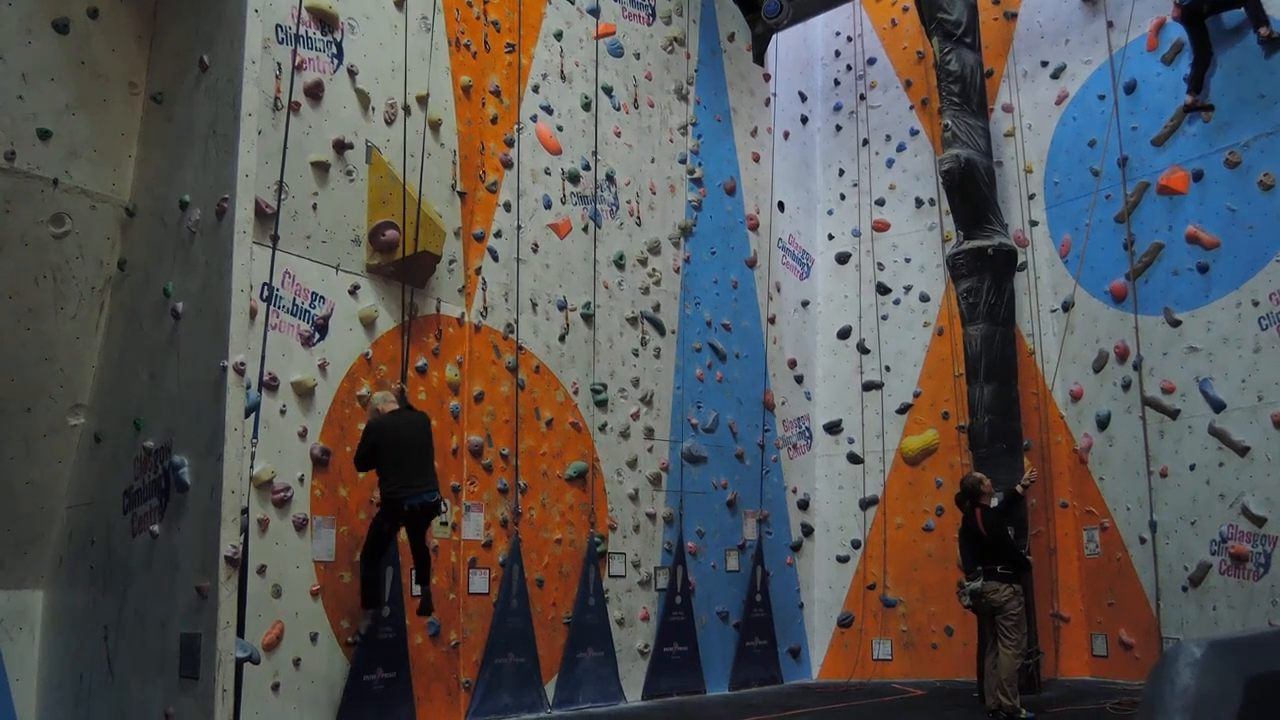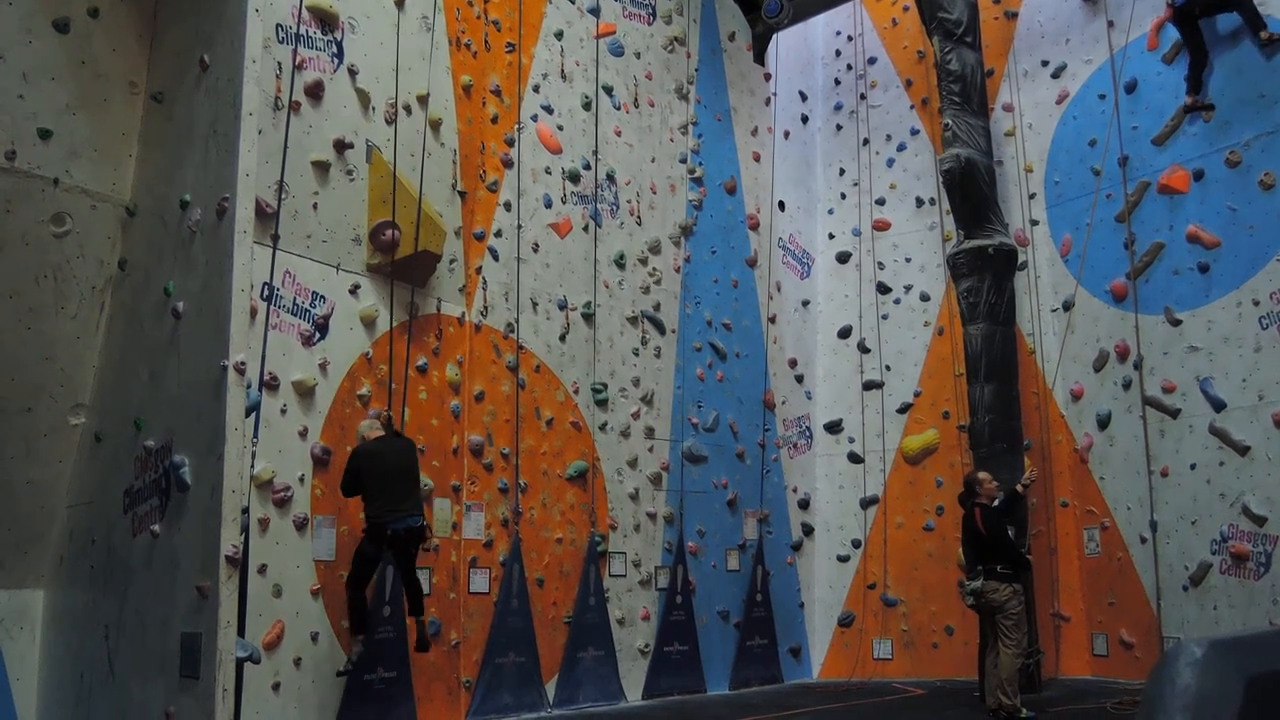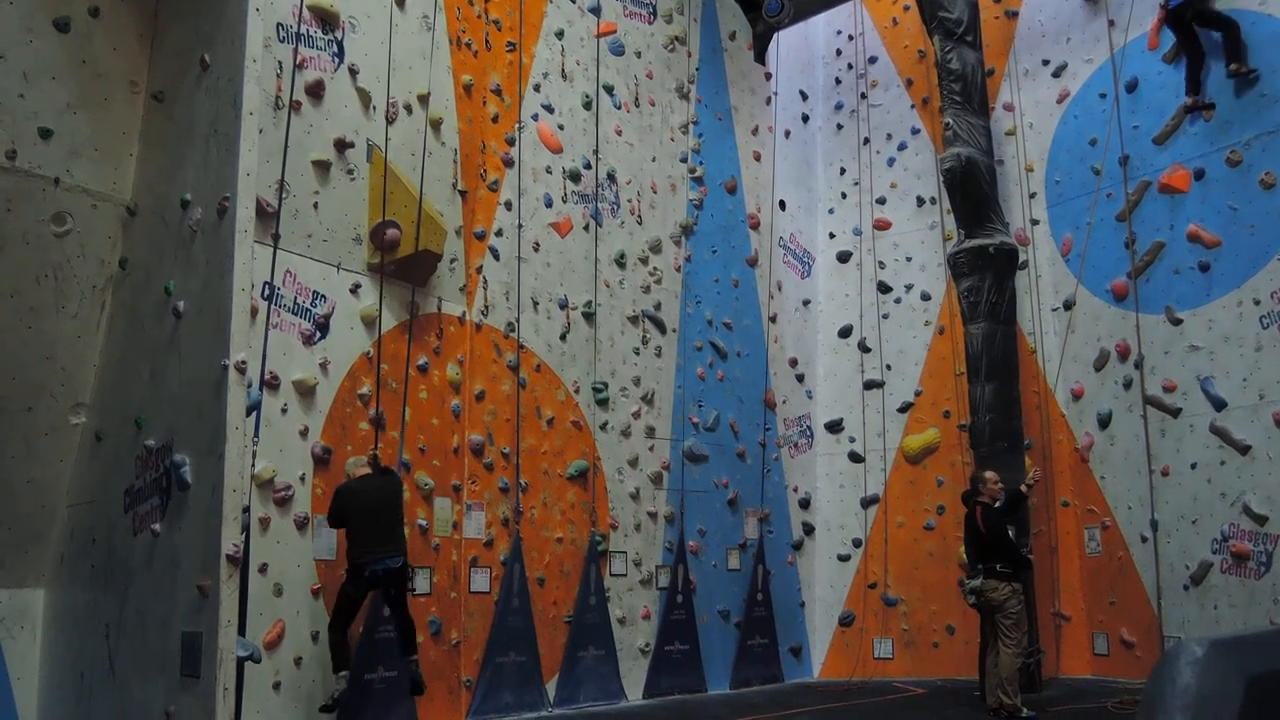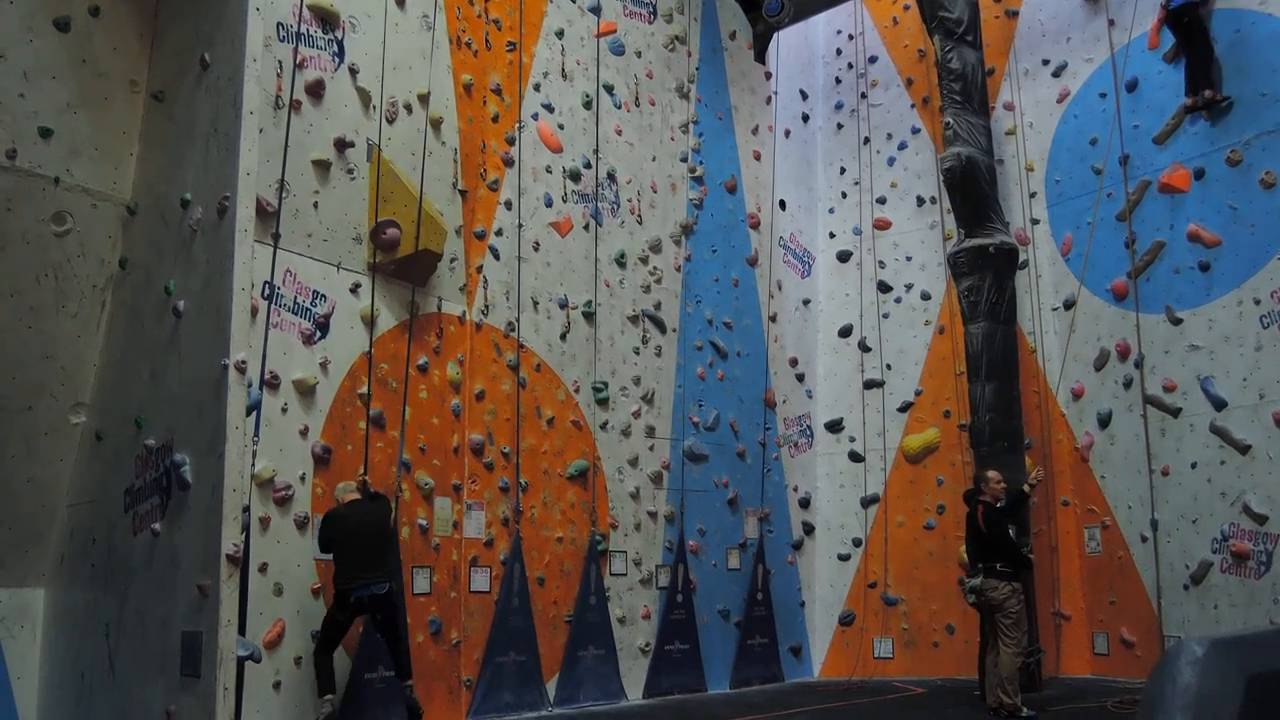
dt=0.3s
person 1, frame 1
left shoulder: (376, 426)
right shoulder: (422, 419)
left elbow: (361, 465)
right wrist: (402, 397)
left hip: (397, 503)
right hip: (430, 499)
left knee: (370, 559)
right knee: (418, 542)
left ankle: (368, 620)
right ankle: (426, 599)
person 1, frame 2
left shoulder: (361, 452)
right shoulder: (407, 447)
left elbow: (347, 490)
right wrist: (389, 427)
left hip: (381, 529)
right hip: (414, 524)
left knee: (355, 586)
right knee: (409, 575)
left ankle: (356, 649)
right ankle: (421, 632)
person 1, frame 3
left shoulder: (345, 490)
right shoulder: (393, 485)
left elbow: (333, 522)
right wrist: (376, 464)
left hip: (363, 569)
right hip: (396, 565)
left knee: (338, 626)
right knee: (401, 615)
left ankle: (341, 683)
right ankle: (414, 671)
person 1, frame 4
left shoulder: (333, 516)
right shoulder: (380, 510)
left elbow: (324, 546)
right wrist: (367, 491)
left hip: (349, 595)
right hip: (382, 591)
left knee: (323, 652)
right knee: (396, 642)
right ankle: (410, 696)
person 2, frame 1
left shoulder: (972, 515)
right shoulder: (988, 518)
left elbow: (1003, 509)
right elbow: (1007, 548)
left wrist: (1023, 485)
right wrist: (1027, 563)
left hip: (984, 587)
right hip: (1003, 586)
left knee: (993, 649)
right knee: (1011, 647)
person 2, frame 2
left shoulder: (973, 514)
right shoulder: (987, 516)
left elbow: (1003, 510)
right elbow: (1006, 547)
left wrist: (1022, 486)
right wrist: (1026, 563)
left hip: (984, 585)
right hip: (1003, 585)
left knee: (994, 648)
right knee: (1012, 646)
person 2, frame 3
left shoulder: (976, 512)
right shoulder: (987, 515)
left elbow: (1006, 509)
right elbow: (1006, 546)
left wrist: (1026, 486)
right wrist: (1026, 562)
left hip: (986, 584)
right hip: (1003, 584)
left knee: (994, 647)
right knee: (1011, 646)
person 2, frame 4
left shoulder: (978, 511)
right shoulder: (988, 514)
left elbow: (1008, 510)
right elbow: (1006, 545)
left wrist: (1029, 485)
right wrist: (1027, 561)
left hip: (985, 584)
right hip: (1003, 584)
left knee: (994, 646)
right knee: (1012, 645)
